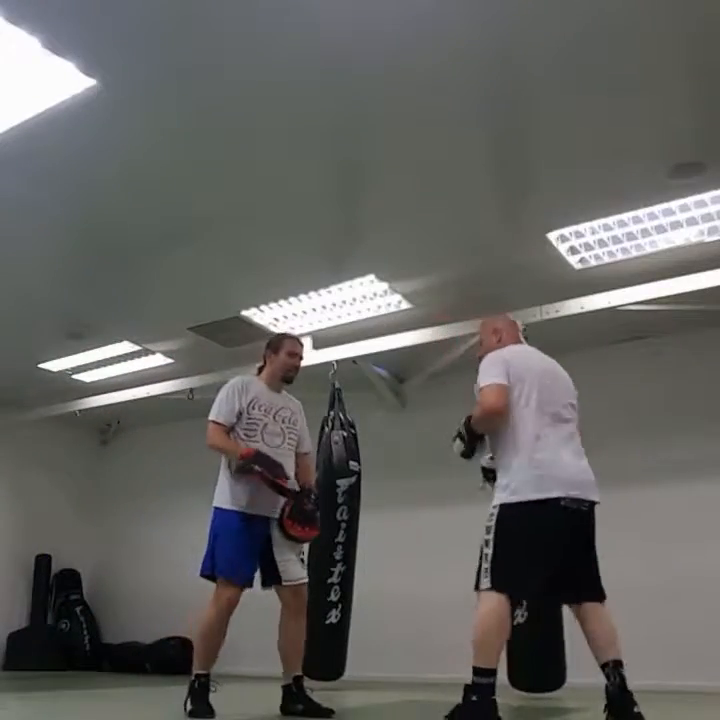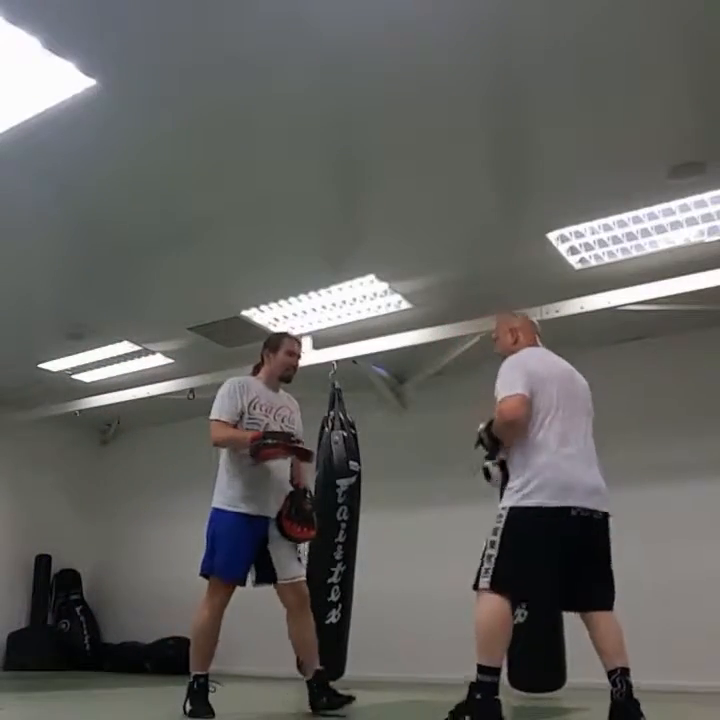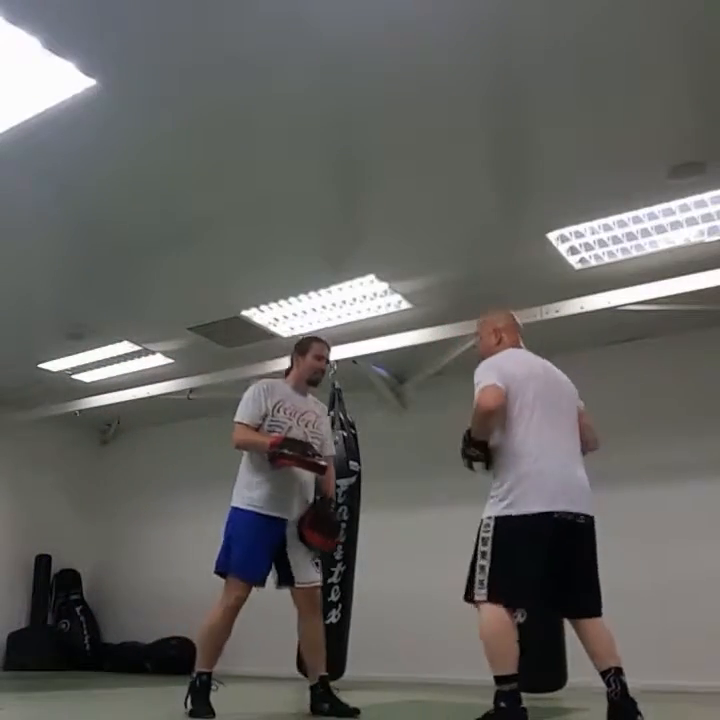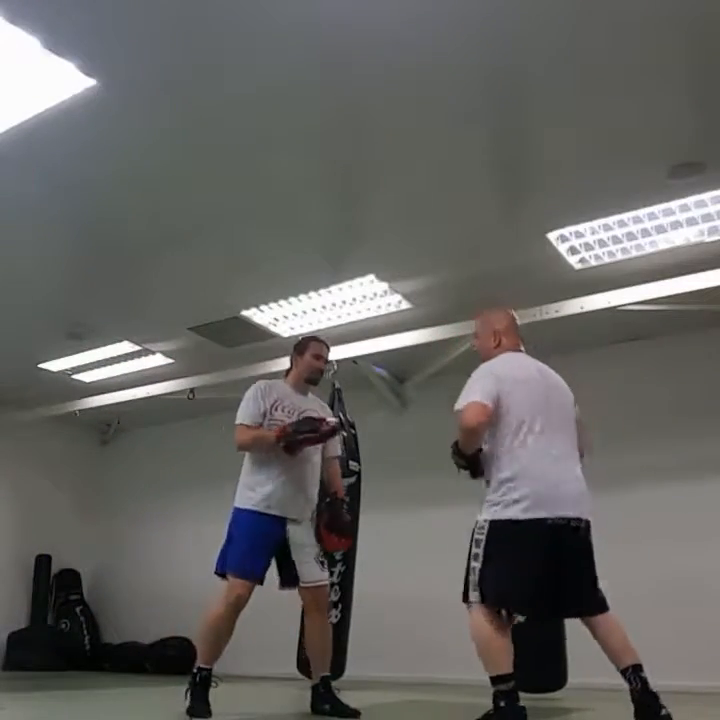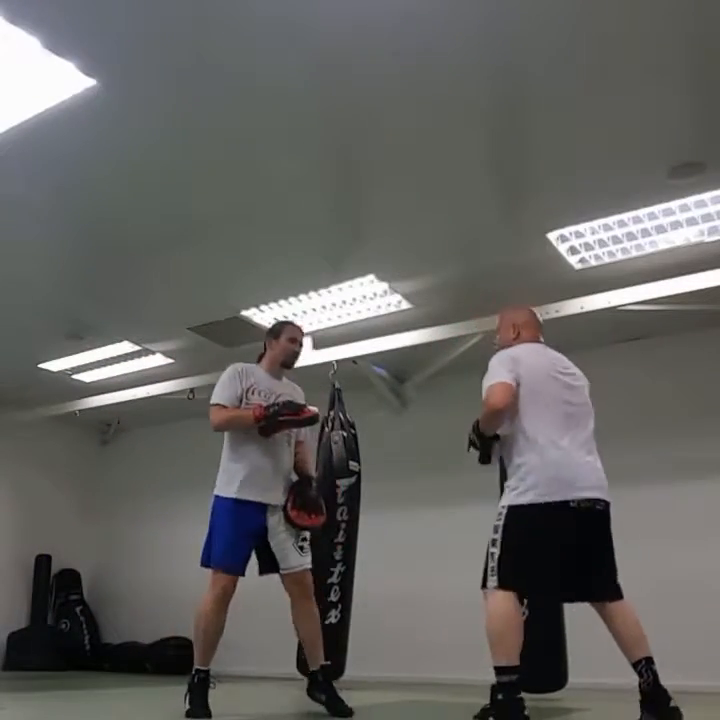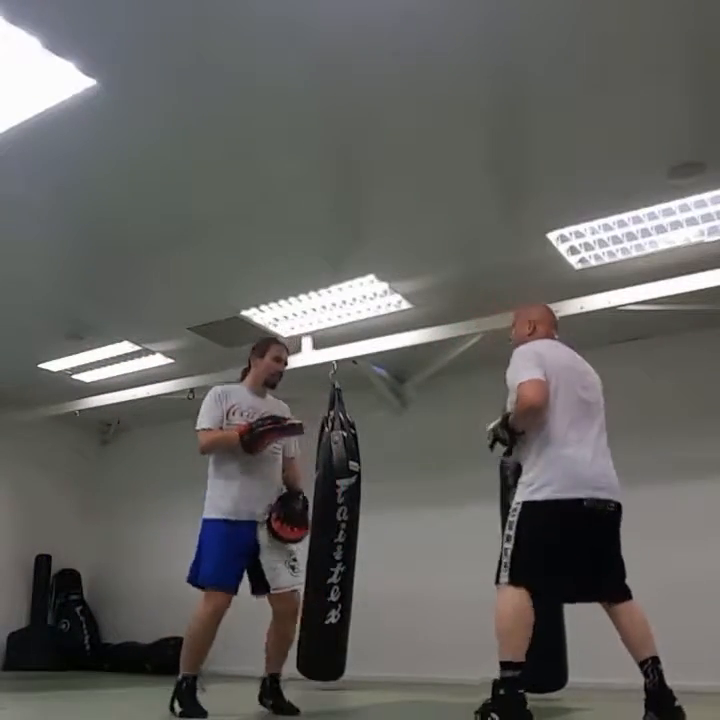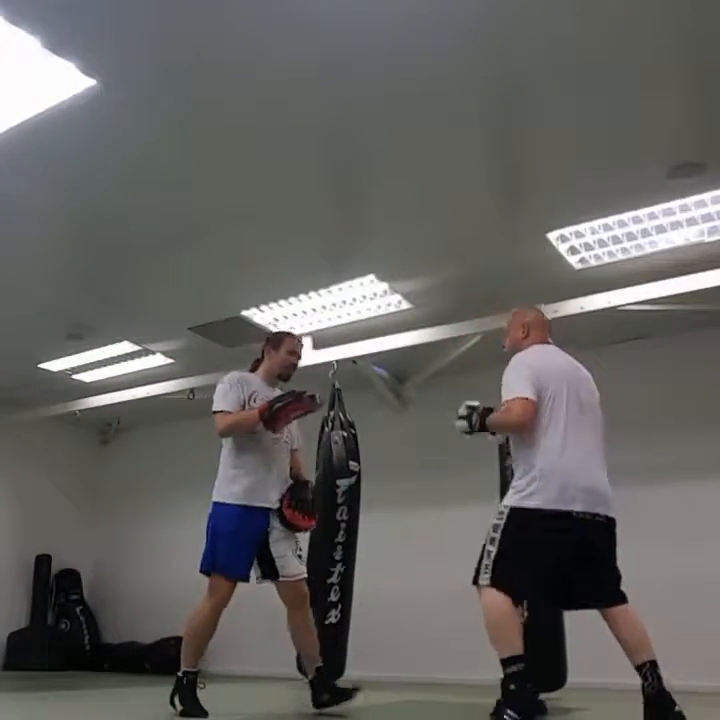
dt=0.3s
person 1, frame 1
left shoulder: (500, 359)
right shoulder: (558, 370)
left elbow: (491, 407)
left wrist: (470, 433)
left hip: (529, 492)
right hip: (578, 492)
left knee: (494, 590)
right knee: (587, 596)
person 1, frame 2
left shoulder: (519, 363)
right shoulder: (573, 374)
left elbow: (511, 414)
left wrist: (491, 436)
left hip: (538, 497)
right hip: (589, 499)
left knee: (494, 591)
right knee: (596, 605)
person 1, frame 3
left shoulder: (496, 365)
right shoulder: (558, 376)
left elbow: (489, 403)
right elbow: (589, 440)
left wrist: (476, 441)
left hip: (521, 502)
right hip: (575, 502)
left knee: (496, 601)
right knee: (584, 607)
person 1, frame 4
left shoulder: (491, 372)
right shoulder: (555, 380)
left elbow: (473, 421)
left wrist: (465, 452)
left hip: (515, 508)
right hip: (571, 507)
left knee: (484, 604)
right knee: (592, 607)
person 1, frame 5
left shoulder: (509, 357)
right shoulder: (570, 368)
left elbow: (496, 404)
left wrist: (480, 433)
left hip: (538, 492)
right hip: (590, 493)
left knee: (501, 589)
right knee: (606, 594)
person 1, frame 6
left shoulder: (529, 354)
right shoulder: (583, 366)
left elbow: (531, 401)
left wrist: (506, 427)
right wrist: (520, 434)
left hip: (551, 490)
right hip: (601, 491)
left knee: (513, 585)
right knee: (615, 593)
person 1, frame 7
left shoulder: (526, 361)
right shoulder: (578, 370)
left elbow: (516, 416)
left wrist: (483, 417)
right wrist: (495, 417)
left hip: (540, 497)
right hip: (594, 501)
left knee: (496, 586)
right knee: (611, 598)
person 2, frame 1
left shoulder: (295, 407)
right shoulder: (239, 387)
right elbow: (214, 437)
right wrist: (251, 456)
left hip: (282, 514)
right hip: (237, 509)
left knee: (296, 597)
right knee: (226, 596)
right ankle: (198, 687)
person 2, frame 2
left shoulder: (291, 404)
right shoulder: (238, 387)
right elbow: (218, 434)
right wrist: (259, 439)
left hip: (278, 513)
right hip: (235, 508)
left knee: (297, 597)
right knee: (218, 594)
left ankle: (318, 686)
right ankle: (197, 688)
person 2, frame 3
left shoulder: (320, 411)
right shoulder: (264, 390)
left elbow: (325, 465)
right elbow: (240, 437)
left wrist: (329, 505)
right wrist: (277, 444)
left hip: (298, 517)
right hip: (253, 509)
left knee: (311, 600)
right knee: (234, 595)
right ankle: (199, 686)
person 2, frame 4
left shoulder: (322, 410)
right shoulder: (264, 391)
left elbow: (331, 464)
right elbow: (241, 438)
left wrist: (339, 505)
right wrist: (283, 434)
left hip: (302, 517)
right hip: (256, 509)
left knee: (318, 599)
right knee: (236, 594)
right ankle: (200, 680)
person 2, frame 5
left shoulder: (295, 393)
right shoulder: (238, 374)
right elbow: (219, 420)
right wrist: (261, 412)
left hip: (282, 502)
right hip: (238, 496)
left knee: (302, 586)
right knee: (222, 586)
left ankle: (320, 678)
right ankle: (198, 681)
person 2, frame 6
left shoulder: (280, 410)
right shoulder: (221, 395)
right elbow: (205, 442)
left wrist: (297, 496)
left hip: (269, 520)
right hip: (226, 517)
left knee: (289, 607)
right knee: (214, 605)
left ankle: (271, 685)
right ankle: (185, 688)
person 2, frame 7
right shoulder: (236, 382)
right elbow: (224, 426)
left wrist: (303, 486)
right wrist: (266, 411)
left hip: (276, 509)
right hip: (236, 504)
left knee: (298, 595)
right knee: (219, 594)
left ankle: (319, 683)
right ankle: (185, 683)
